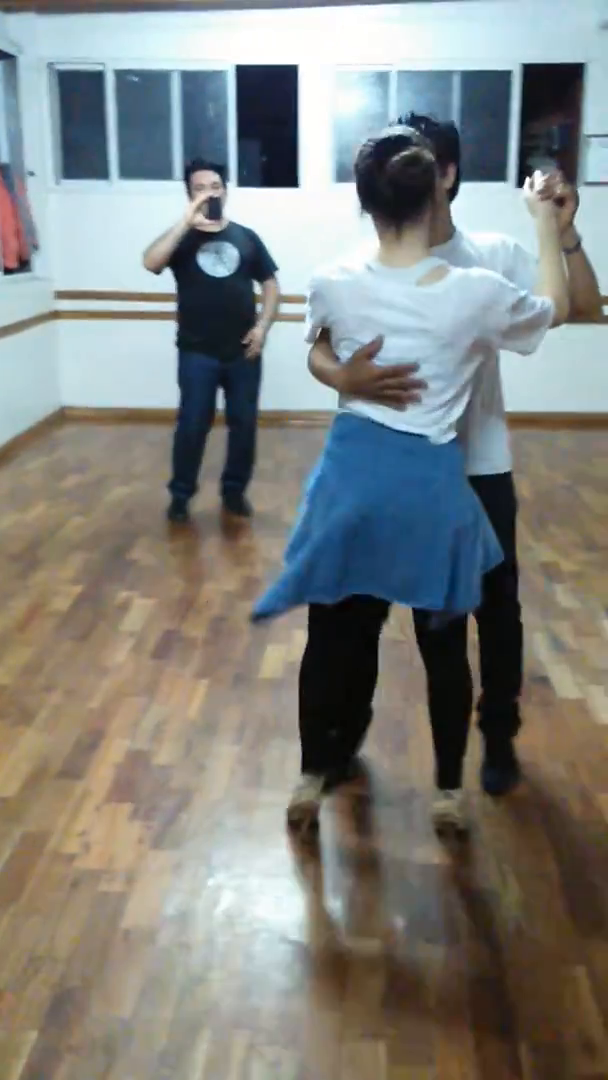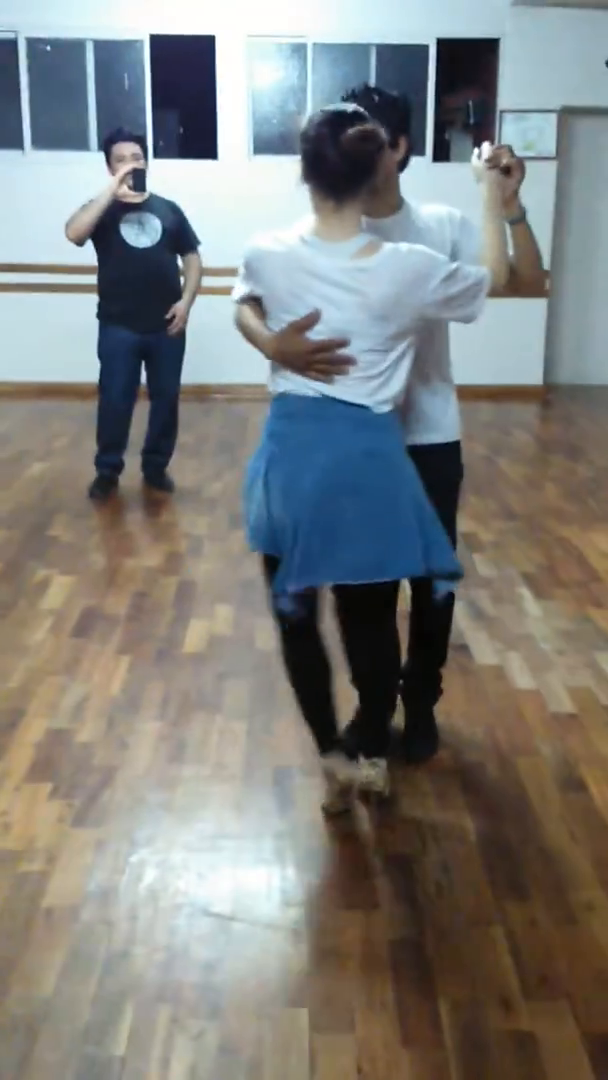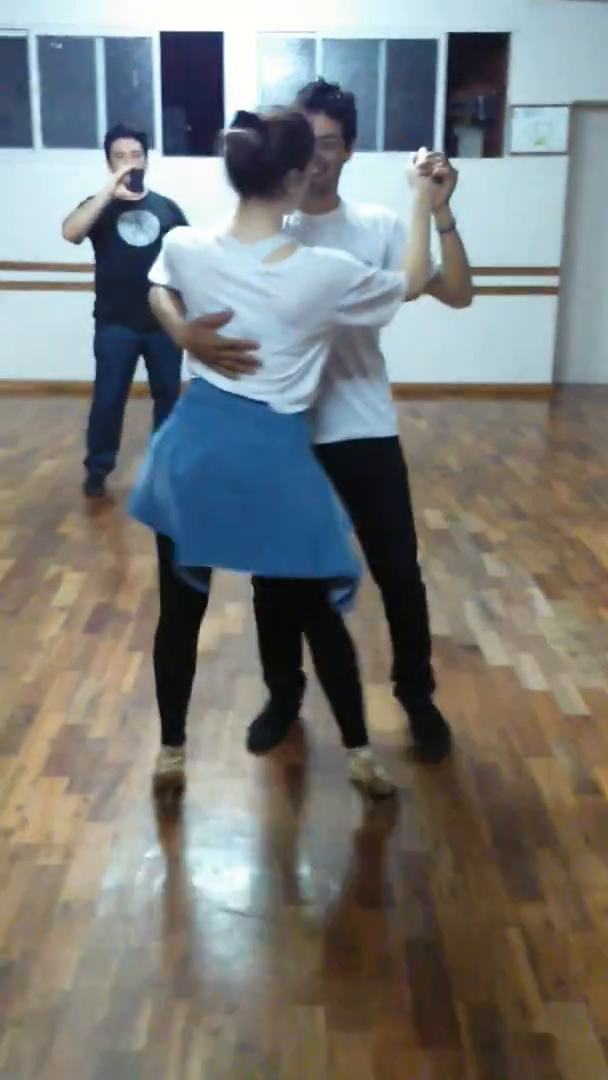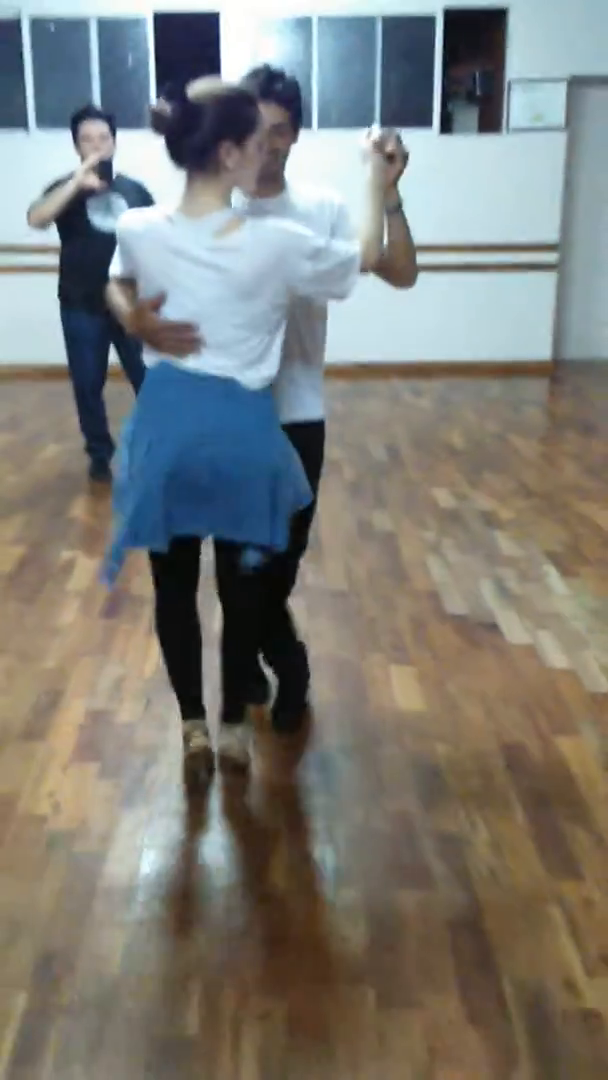
dt=0.5s
person 1, frame 1
left shoulder: (332, 284)
right shoulder: (475, 292)
right elbow: (553, 310)
right wrist: (547, 226)
left hip: (351, 474)
right hip: (431, 483)
left knee: (332, 638)
left ankle: (311, 778)
right ankle: (447, 792)
person 1, frame 2
left shoulder: (267, 255)
right shoulder: (408, 269)
right elbow: (493, 277)
right wrist: (492, 198)
left hip: (294, 449)
right hip: (373, 454)
left knee: (296, 615)
right knee: (374, 618)
left ankle: (333, 756)
right ankle: (373, 759)
person 1, frame 3
left shoulder: (185, 249)
right shoulder: (324, 273)
left elbow: (161, 298)
right elbow: (411, 282)
right wrist: (423, 204)
left hip: (196, 447)
right hip: (275, 456)
left knee: (179, 609)
right knee: (315, 611)
left ankle: (171, 751)
right ankle: (359, 753)
person 1, frame 4
left shoulder: (138, 231)
right shoulder: (275, 244)
left elbow: (118, 294)
right elbow: (365, 257)
right wrist: (377, 184)
left hip: (164, 423)
right hip: (242, 429)
left knee: (176, 586)
right knee: (242, 582)
left ankle: (194, 725)
right ankle: (233, 727)
person 2, frame 1
left shoulder: (495, 254)
right elbow: (318, 349)
right wrist: (345, 377)
left hip: (479, 466)
left knee: (496, 609)
right knee: (375, 607)
left ankle: (499, 733)
person 2, frame 2
left shoulder: (444, 226)
left elbow: (528, 284)
right elbow: (249, 304)
left wrist: (511, 204)
right wrist: (275, 345)
left hip: (429, 437)
left knee: (433, 578)
left ankle: (420, 699)
person 2, frame 3
left shoulder: (379, 226)
left elbow: (456, 293)
left wrist: (440, 211)
right wrist: (191, 337)
left hip: (365, 433)
left knee: (399, 574)
left ankle: (418, 696)
right ankle: (283, 693)
person 2, frame 4
left shoulder: (322, 209)
left elbow: (400, 274)
left wrist: (389, 193)
right wrist: (140, 320)
left hip: (297, 412)
left knee: (281, 551)
left ankle: (253, 658)
right ankle: (287, 664)
person 3, frame 1
left shoulder: (245, 237)
right shoulder: (182, 237)
left elbow: (270, 284)
right elbow: (151, 262)
left wrist: (263, 325)
right wrist: (186, 221)
left hip: (242, 352)
right hip: (197, 352)
left knee: (244, 425)
right knee: (192, 425)
left ankle: (234, 491)
right ankle: (180, 494)
person 3, frame 2
left shoulder: (168, 209)
right shoulder: (102, 209)
left elbow: (192, 259)
right elbow: (73, 233)
left wrist: (186, 300)
right wrist: (112, 191)
left hip: (166, 325)
right hip: (119, 326)
left knee: (166, 399)
right knee: (115, 400)
left ankle: (156, 465)
right ankle: (107, 469)
person 3, frame 3
left shoulder: (166, 207)
right shoulder: (100, 206)
right elbow: (70, 233)
right wrist: (109, 191)
left hip: (163, 322)
right hip: (115, 324)
left knee: (169, 396)
right knee: (108, 399)
right ankle: (97, 468)
person 3, frame 4
left shoulder: (134, 190)
right shoulder: (66, 189)
right elbow: (36, 219)
right wrist: (78, 182)
right hip: (82, 309)
left knee: (147, 380)
right knee: (87, 386)
right ankle: (99, 453)
